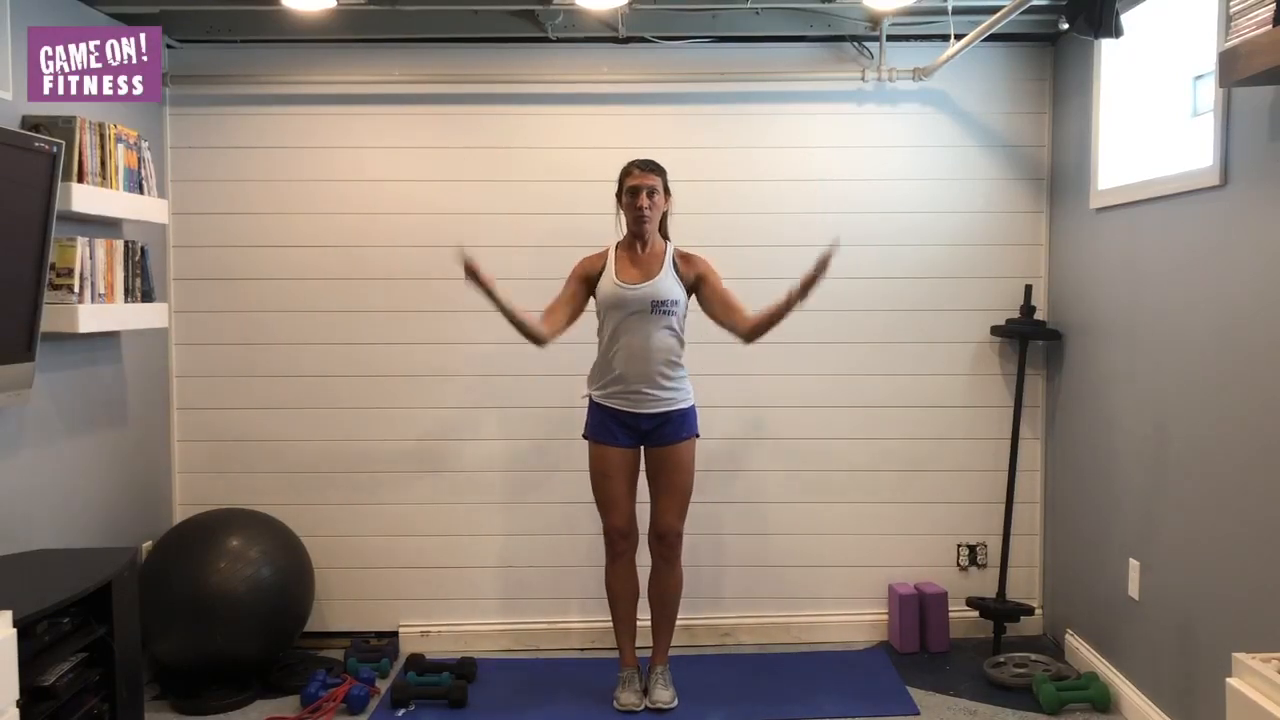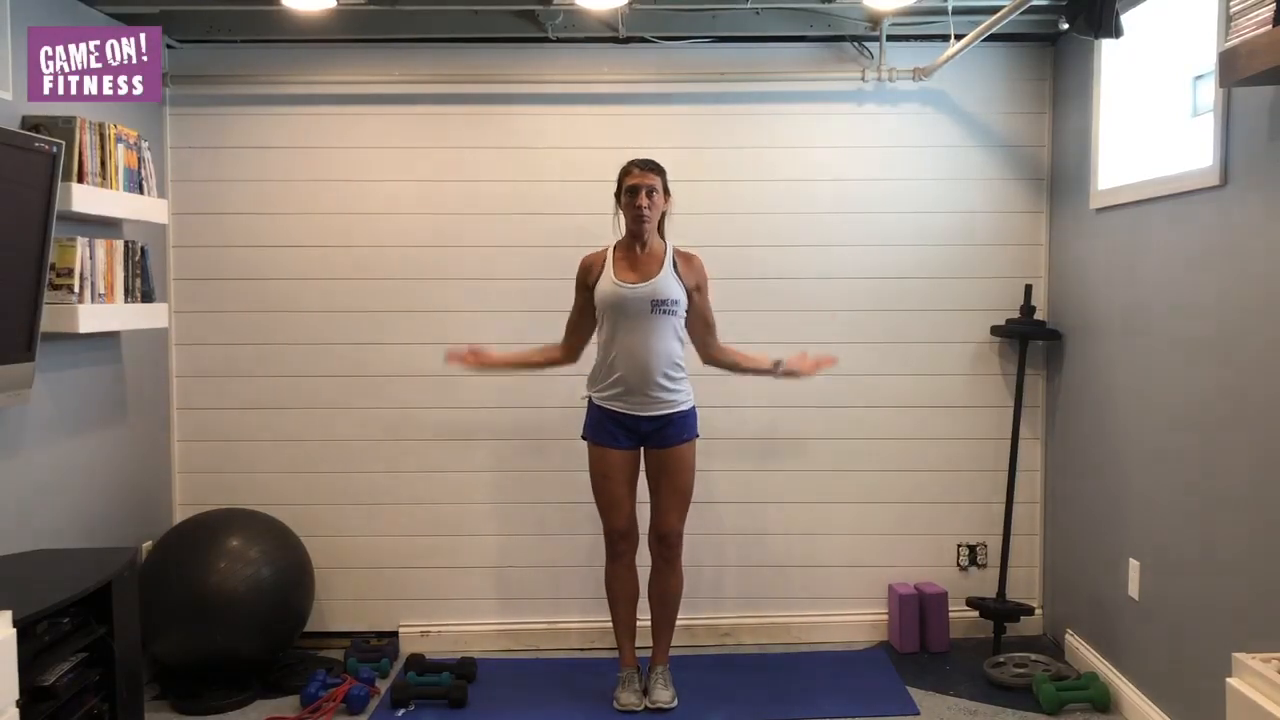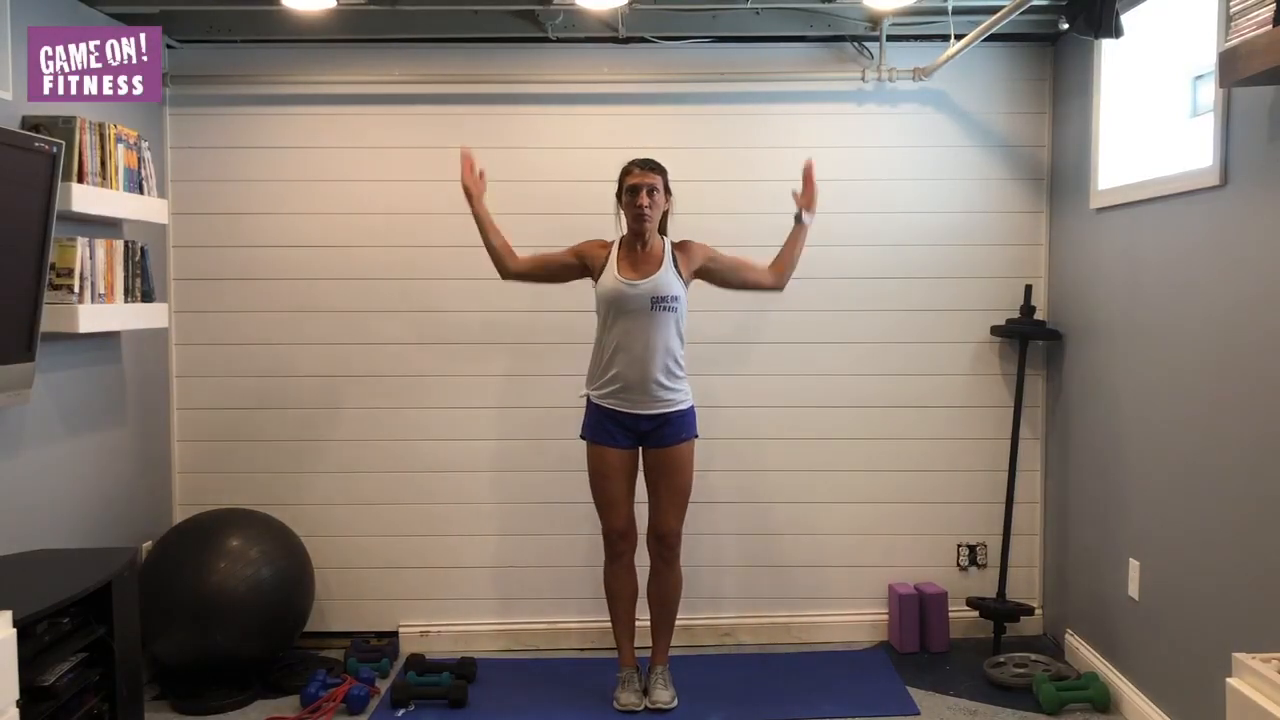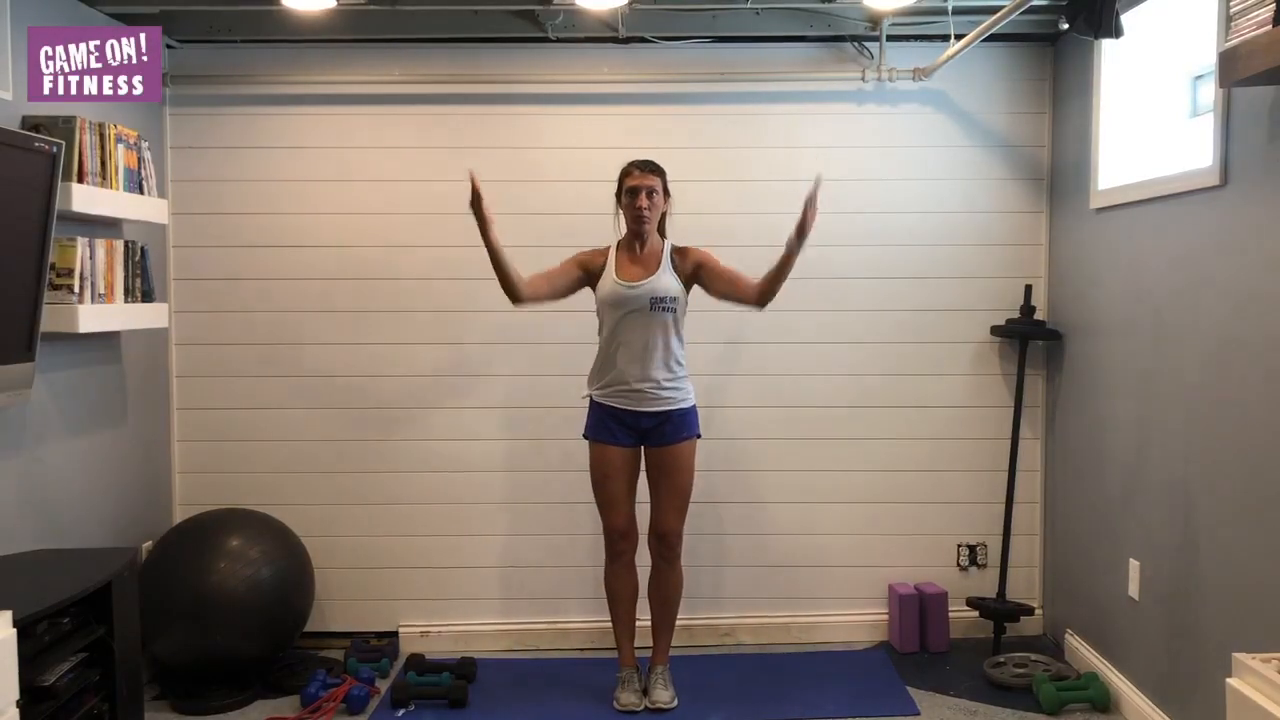
dt=0.3s
person 1, frame 1
left shoulder: (689, 265)
right shoulder: (594, 266)
left elbow: (746, 327)
right elbow: (542, 331)
left wrist: (802, 290)
right wrist: (492, 291)
left hip: (671, 414)
right hip: (611, 415)
left knee: (667, 540)
right knee: (619, 540)
left ankle: (660, 666)
right ankle: (628, 667)
person 1, frame 2
left shoulder: (688, 266)
right shoulder: (594, 266)
left elbow: (712, 350)
right elbow: (568, 349)
left wrist: (780, 366)
right wrist: (496, 359)
left hip: (672, 416)
right hip: (611, 416)
left knee: (667, 541)
right knee: (619, 541)
left ankle: (661, 666)
right ankle: (628, 667)
person 1, frame 3
left shoulder: (690, 257)
right shoulder: (596, 256)
left elbow: (774, 278)
right elbow: (512, 267)
left wrist: (803, 217)
right wrist: (477, 204)
left hip: (671, 414)
right hip: (610, 415)
left knee: (666, 543)
right knee: (619, 542)
left ankle: (660, 666)
right ankle: (627, 669)
person 1, frame 4
left shoulder: (688, 260)
right shoulder: (595, 262)
left elbow: (760, 294)
right elbow: (519, 291)
left wrist: (800, 233)
right wrist: (485, 225)
left hip: (672, 413)
right hip: (611, 414)
left knee: (667, 541)
right knee: (619, 540)
left ankle: (660, 665)
right ankle: (627, 667)
